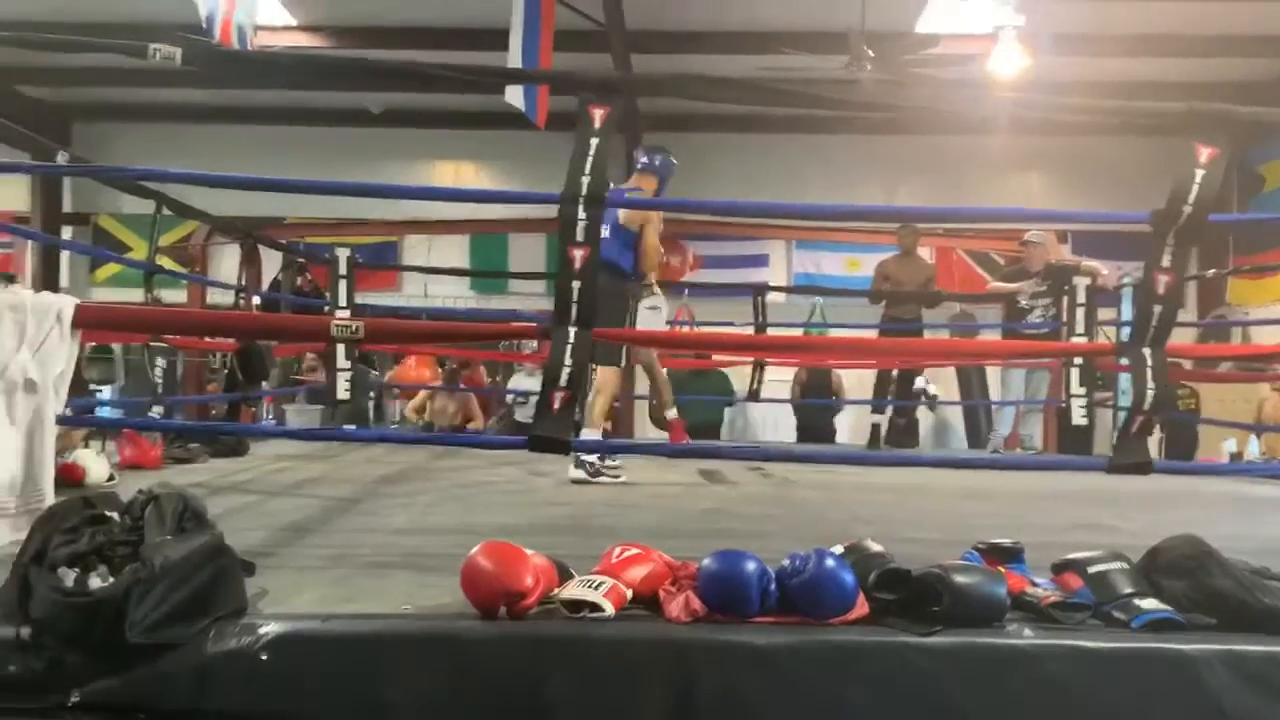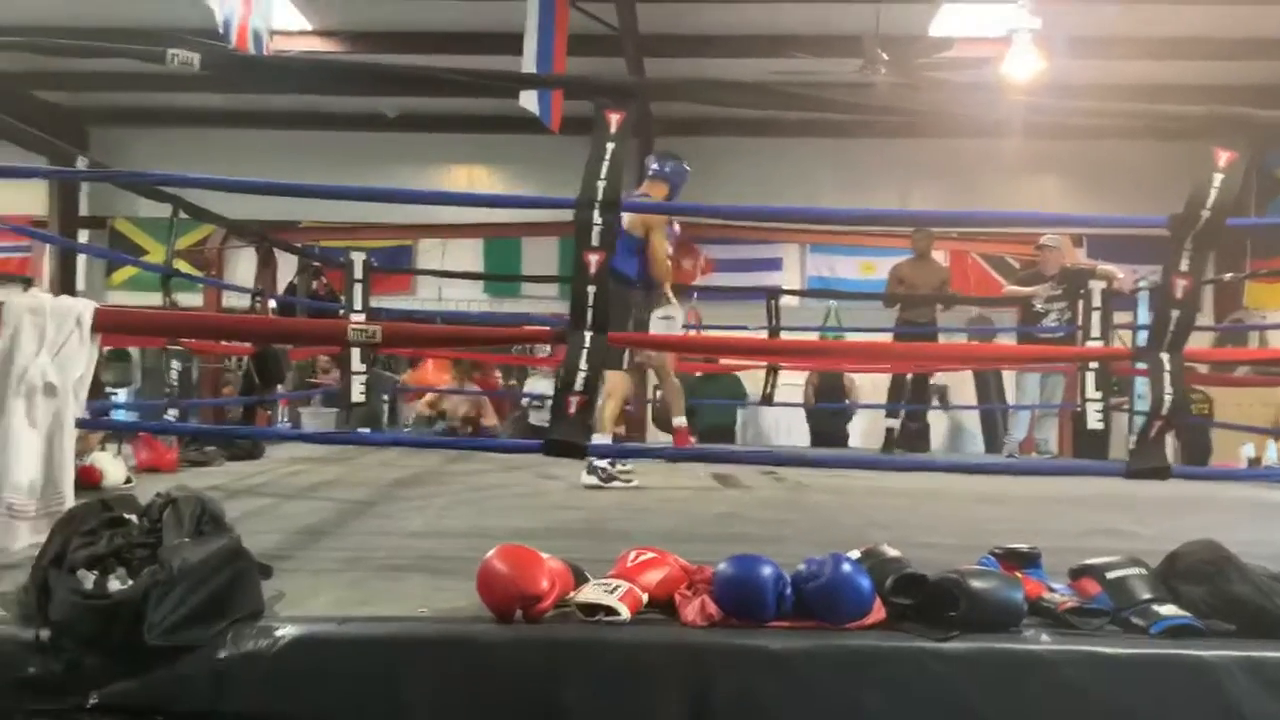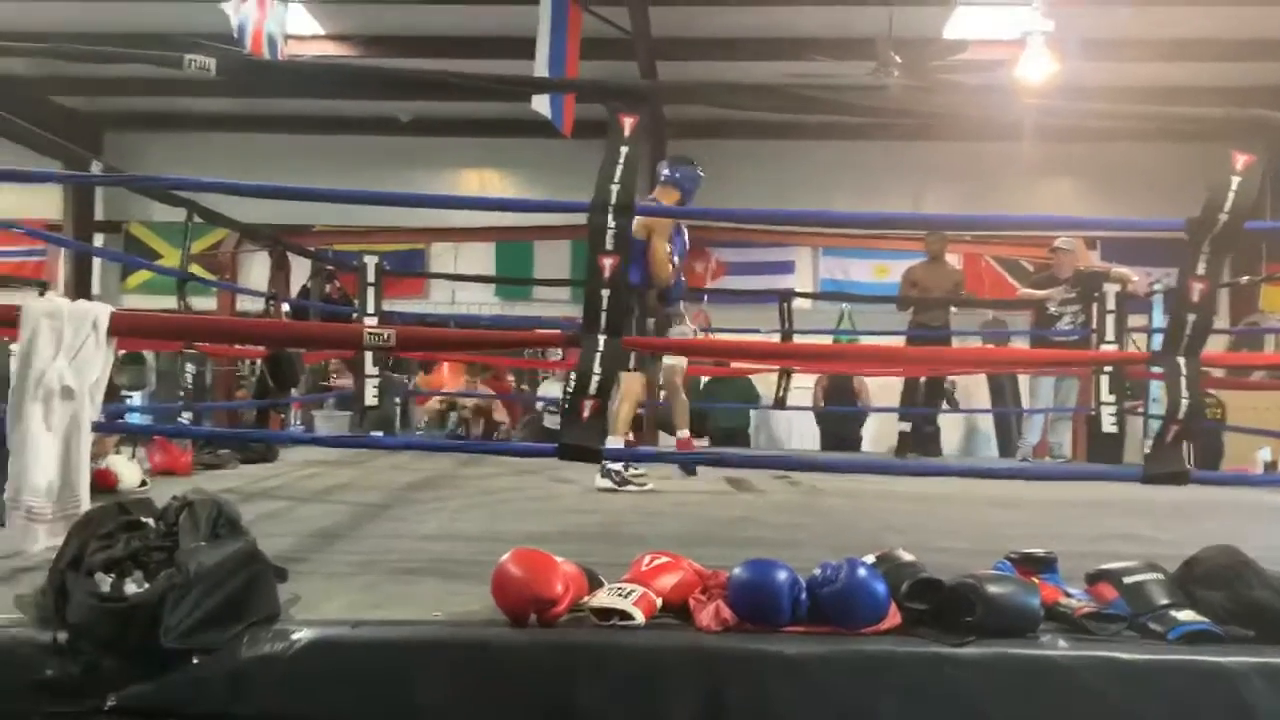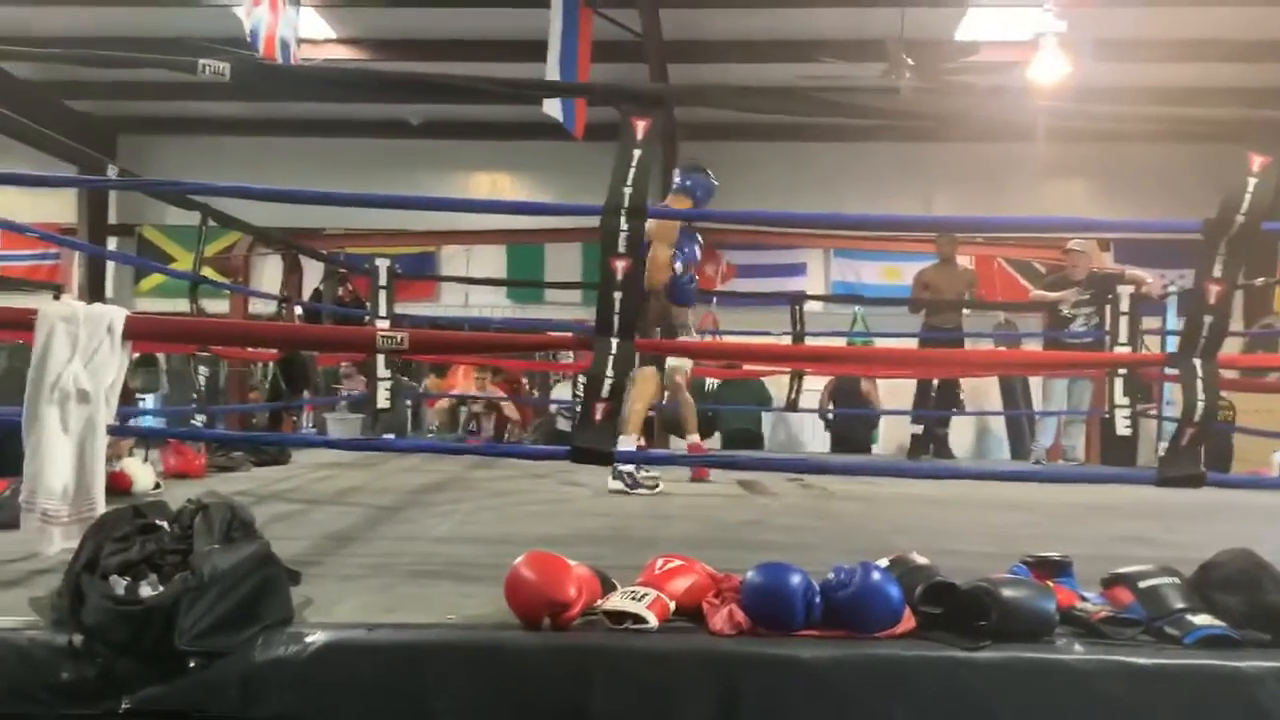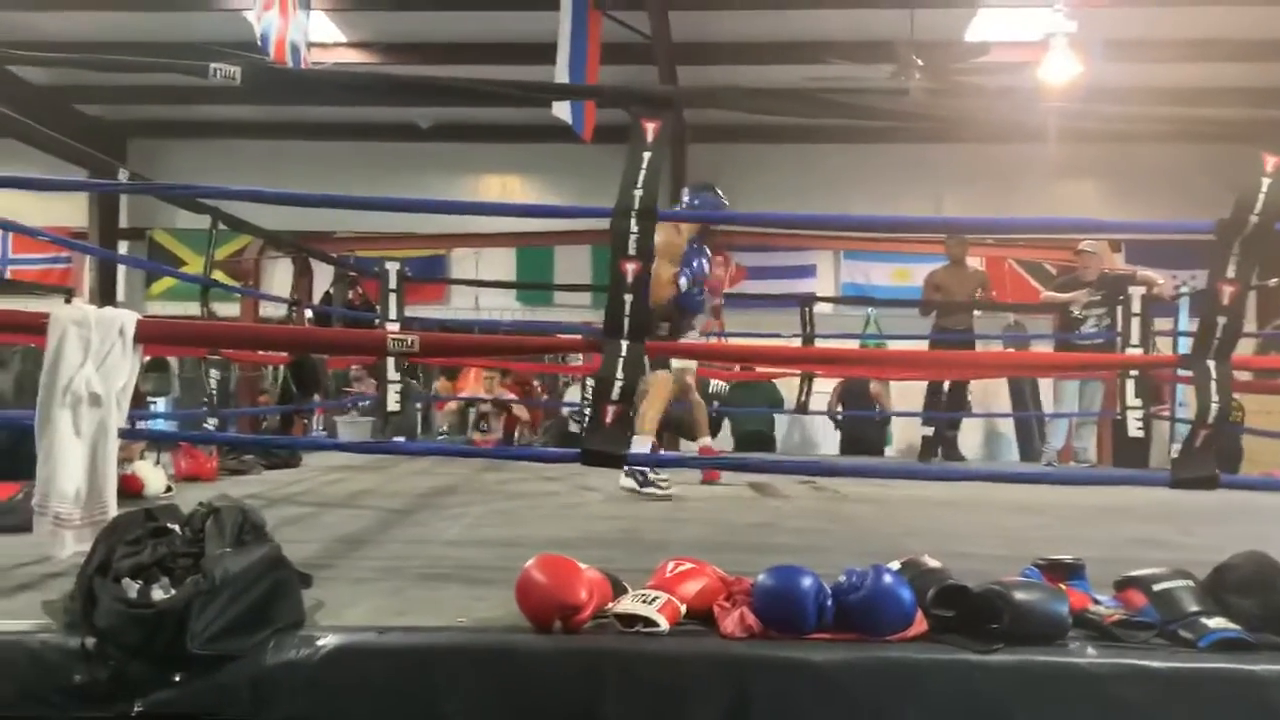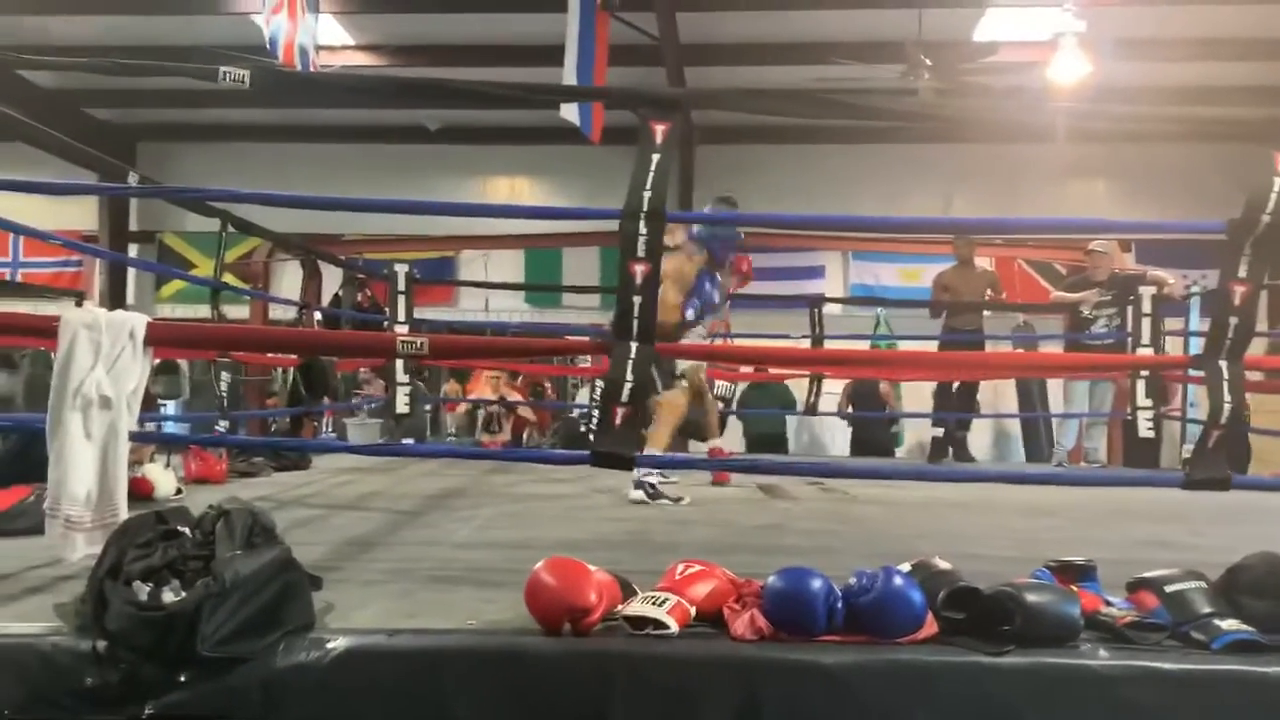
dt=0.1s
person 1, frame 1
right shoulder: (648, 208)
right elbow: (647, 266)
right wrist: (655, 245)
left hip: (591, 283)
right hip: (613, 288)
left knee: (604, 370)
right knee: (609, 374)
left ankle: (593, 450)
right ankle: (584, 458)
person 1, frame 2
right shoulder: (655, 213)
right elbow: (658, 273)
right wrist: (663, 266)
left hip: (605, 290)
right hip: (619, 295)
left knee: (616, 377)
right knee: (617, 379)
left ankle: (604, 456)
right ankle: (596, 465)
person 1, frame 3
right shoulder: (661, 218)
right elbow: (661, 277)
right wrist: (674, 263)
right hip: (627, 300)
left knee: (630, 381)
right knee: (632, 381)
left ankle: (618, 459)
right ankle: (610, 467)
person 1, frame 4
left shoulder: (668, 223)
right shoulder: (667, 225)
right elbow: (653, 281)
right wrist: (679, 267)
left hip: (639, 310)
left knee: (645, 380)
right knee: (647, 379)
left ankle: (629, 462)
right ankle: (623, 467)
person 1, frame 5
left shoulder: (671, 232)
right shoulder: (674, 240)
right elbow: (656, 297)
right wrist: (687, 279)
right knee: (661, 384)
left ankle: (644, 463)
right ankle: (636, 467)
person 1, frame 6
left shoulder: (683, 242)
right shoulder: (684, 266)
right elbow: (662, 319)
right wrist: (691, 309)
right knee: (675, 401)
right ankle: (645, 481)
person 2, frame 1
left shoulder: (928, 268)
right shoulder: (885, 265)
left elbow: (929, 302)
right elbow: (873, 298)
left wrist: (939, 296)
right wrist: (882, 292)
left hip: (914, 325)
right hip: (890, 323)
left knee: (908, 378)
right knee: (884, 376)
left ankle: (900, 431)
right ankle: (876, 431)
person 2, frame 2
left shoulder: (943, 272)
right shoulder: (900, 269)
left elbow: (945, 303)
right elbow: (887, 301)
right wrist: (898, 295)
left hip: (929, 329)
right hip: (905, 327)
left knee: (922, 382)
right knee: (899, 379)
left ankle: (914, 435)
right ankle: (890, 435)
person 2, frame 3
left shoulder: (956, 274)
right shoulder: (913, 272)
left elbow: (960, 301)
right elbow: (901, 305)
right wrist: (911, 298)
left hip: (942, 332)
right hip: (918, 330)
left knee: (936, 385)
right knee: (912, 383)
left ankle: (927, 438)
right ankle: (904, 438)
person 2, frame 4
left shoulder: (968, 275)
right shoulder: (925, 274)
right elbow: (913, 308)
right wrist: (922, 301)
left hip: (955, 334)
right hip: (931, 332)
left knee: (949, 388)
right knee: (924, 385)
left ankle: (940, 442)
right ankle: (916, 441)
person 2, frame 5
left shoulder: (979, 276)
right shoulder: (935, 276)
right elbow: (924, 310)
left wrist: (984, 299)
right wrist: (932, 302)
left hip: (966, 335)
right hip: (941, 334)
left knee: (959, 389)
right knee: (935, 387)
left ankle: (950, 444)
right ankle: (927, 444)
person 2, frame 6
left shoulder: (989, 277)
right shoulder: (944, 277)
left elbow: (1002, 300)
right elbow: (934, 312)
left wrist: (994, 300)
right wrist: (942, 303)
left hip: (976, 336)
right hip: (951, 335)
left knee: (970, 390)
right knee: (945, 388)
left ankle: (959, 444)
right ankle: (937, 444)
person 3, frame 1
left shoulder: (1056, 271)
right shoulder: (1013, 273)
left elbow: (1087, 265)
right elbow: (991, 287)
left wrist: (1103, 273)
right wrist: (1016, 288)
left knee: (1036, 399)
right knee: (1010, 395)
left ankle: (1028, 440)
right ankle: (996, 439)
person 3, frame 2
left shoulder: (1072, 275)
right shoulder: (1028, 277)
left elbow: (1102, 269)
right elbow: (1006, 291)
left wrist: (1119, 277)
right wrist: (1031, 291)
left knee: (1051, 403)
right knee: (1024, 399)
left ankle: (1043, 444)
right ankle: (1011, 444)
person 3, frame 3
left shoulder: (1086, 278)
right shoulder: (1042, 280)
left elbow: (1117, 272)
right elbow: (1020, 294)
left wrist: (1133, 280)
right wrist: (1045, 294)
left knee: (1066, 407)
right knee: (1038, 403)
left ankle: (1057, 449)
right ankle: (1025, 448)
person 3, frame 4
left shoulder: (1100, 279)
right shoulder: (1055, 281)
left elbow: (1131, 274)
right elbow: (1033, 296)
left wrist: (1148, 281)
right wrist: (1058, 296)
left knee: (1079, 410)
right knee: (1051, 406)
left ankle: (1070, 452)
right ankle: (1038, 450)
person 3, frame 5
left shoulder: (1111, 280)
right shoulder: (1066, 283)
left elbow: (1142, 275)
right elbow: (1044, 297)
left wrist: (1159, 282)
right wrist: (1069, 297)
left knee: (1090, 412)
right knee: (1062, 407)
left ankle: (1082, 453)
right ankle: (1050, 452)
person 3, frame 6
left shoulder: (1122, 281)
right shoulder: (1076, 283)
left elbow: (1153, 275)
right elbow: (1054, 297)
left wrist: (1170, 282)
right wrist: (1080, 297)
left knee: (1100, 412)
right knee: (1073, 408)
left ankle: (1092, 454)
right ankle: (1060, 453)
